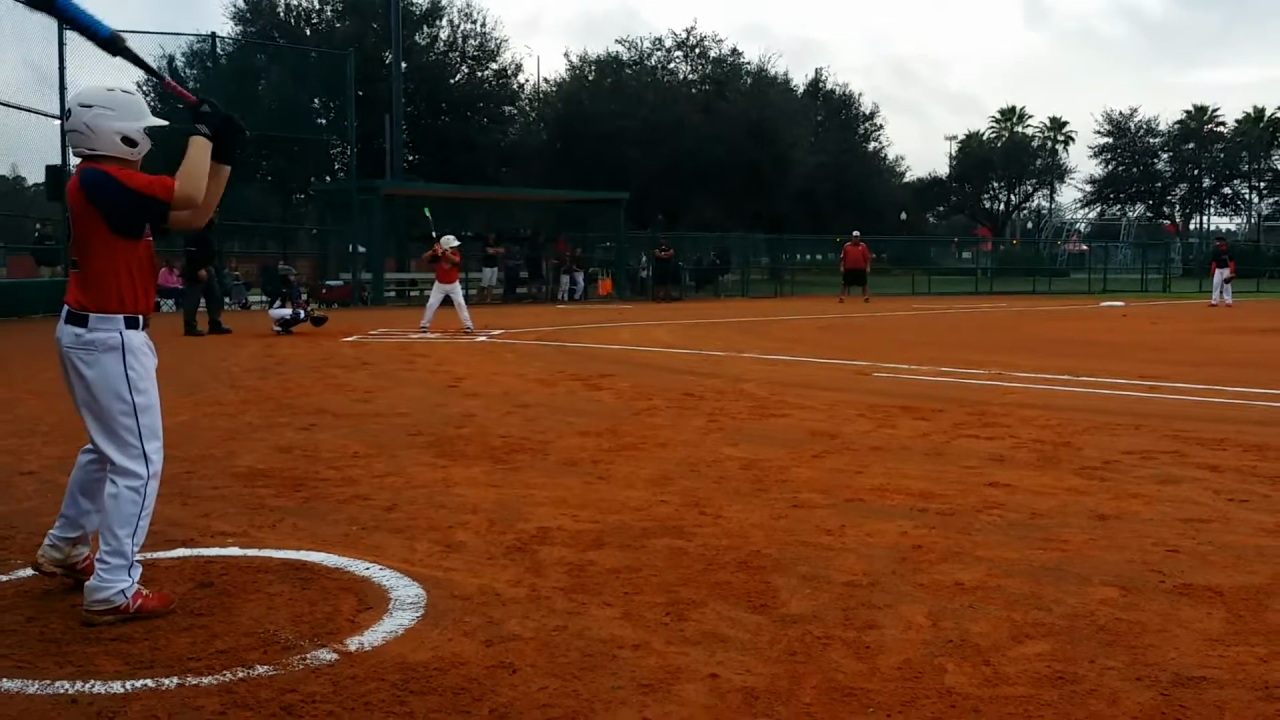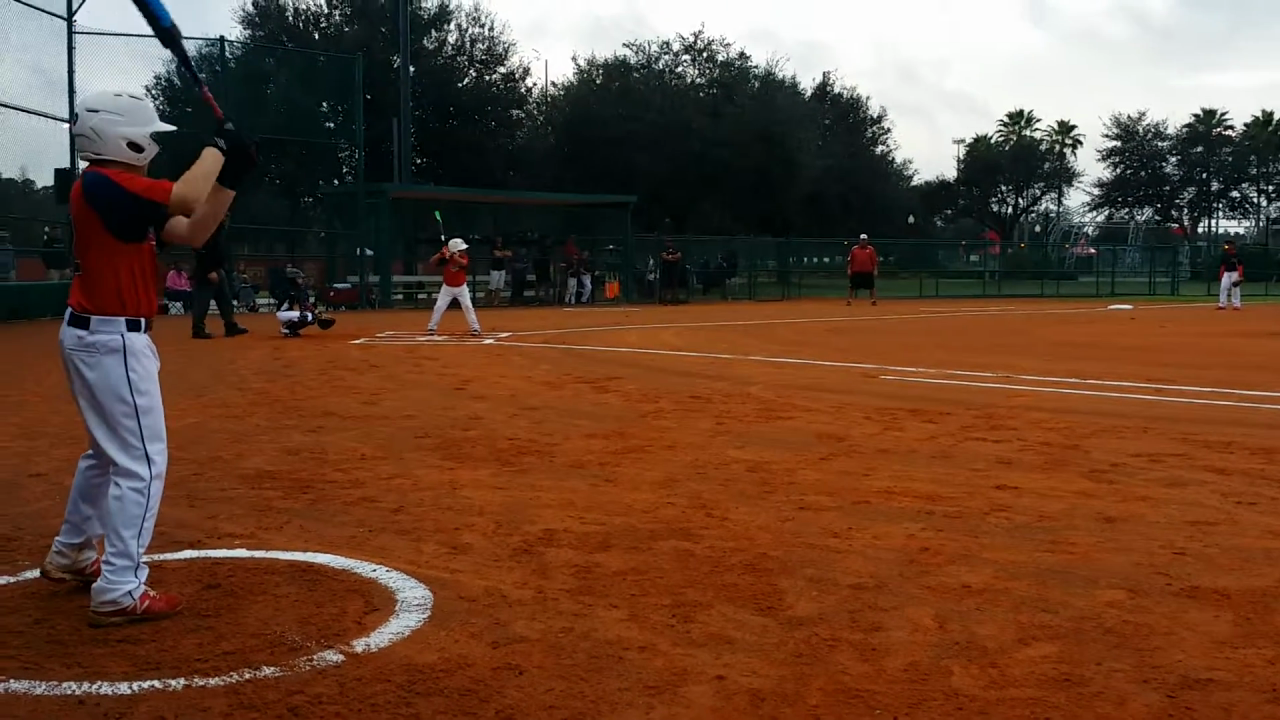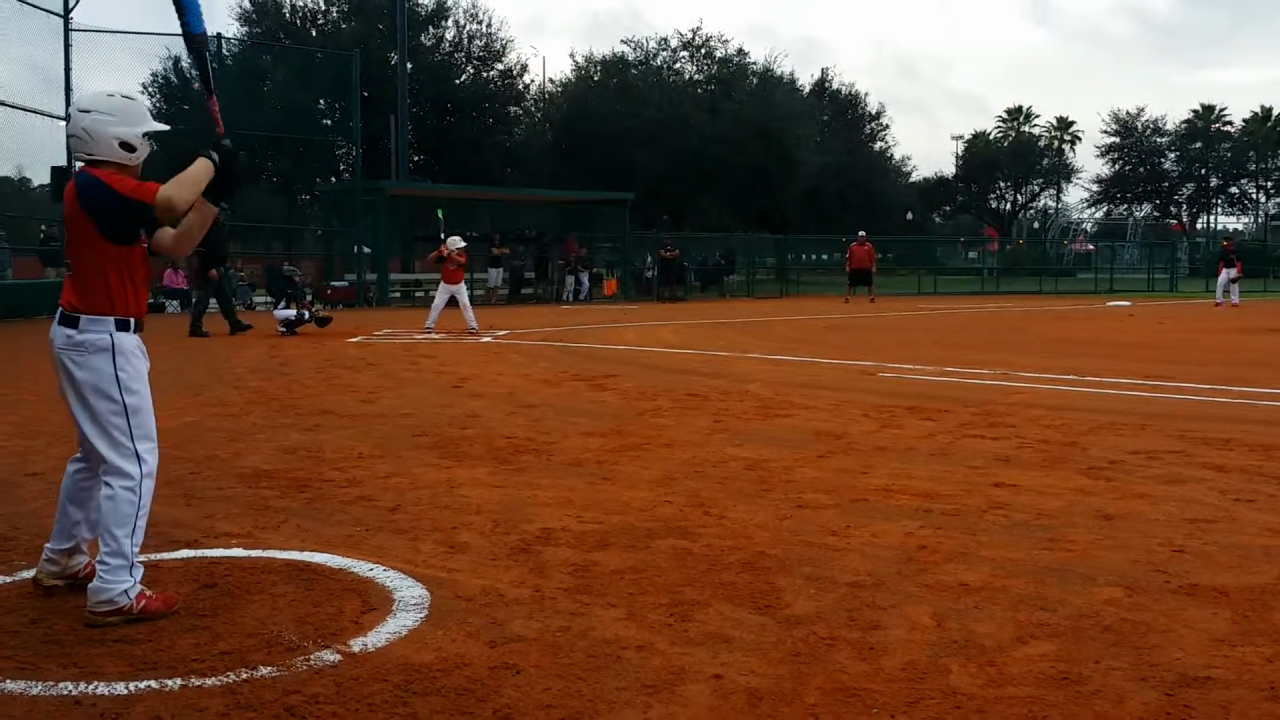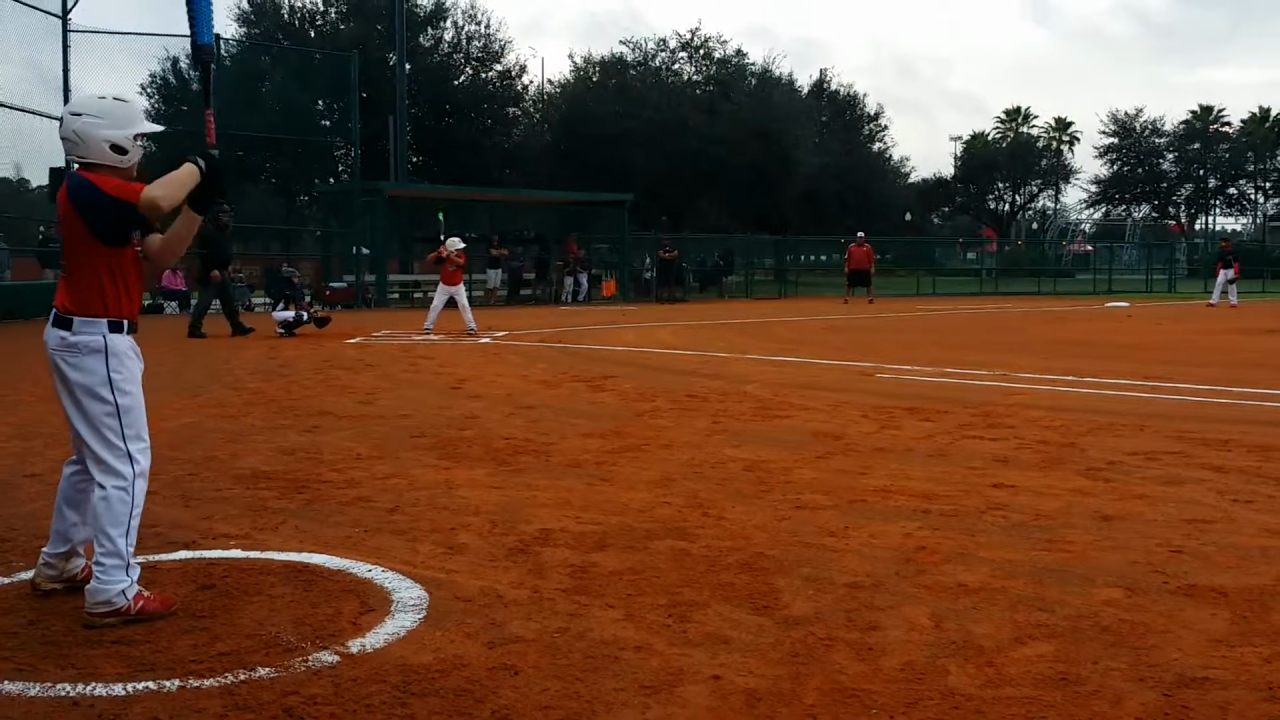
dt=0.1s
person 1, frame 1
left shoulder: (113, 183)
right shoulder: (100, 180)
left elbow: (196, 215)
right elbow: (189, 195)
left wrist: (223, 152)
right wrist: (202, 130)
left hip: (91, 330)
right hip: (109, 336)
left knee: (107, 448)
right knee: (137, 461)
left ankle: (64, 547)
right ankle: (111, 591)
person 1, frame 2
left shoulder: (124, 193)
right shoulder: (101, 183)
left elbow: (192, 233)
right elbow: (186, 197)
left wrist: (231, 179)
right wrist: (219, 145)
left hip: (98, 334)
right hip: (112, 339)
left knee: (110, 451)
right knee: (141, 461)
left ankle: (71, 554)
right ankle: (119, 592)
person 1, frame 3
left shoulder: (115, 193)
right shoulder: (94, 184)
left elbow: (176, 245)
right elbow: (171, 201)
left wrist: (215, 191)
right wrist: (211, 157)
left hip: (90, 334)
right hip: (101, 338)
left knee: (97, 453)
right knee: (132, 461)
left ankle: (61, 560)
right ankle: (114, 592)
person 1, frame 4
left shoulder: (115, 196)
right shoulder: (85, 186)
left elbow: (162, 254)
right elbow: (158, 200)
left wrist: (198, 203)
right wrist: (196, 164)
left hip: (98, 338)
right hip: (93, 341)
left knee: (93, 455)
right knee: (124, 462)
left ankle: (60, 563)
right ankle: (112, 592)
